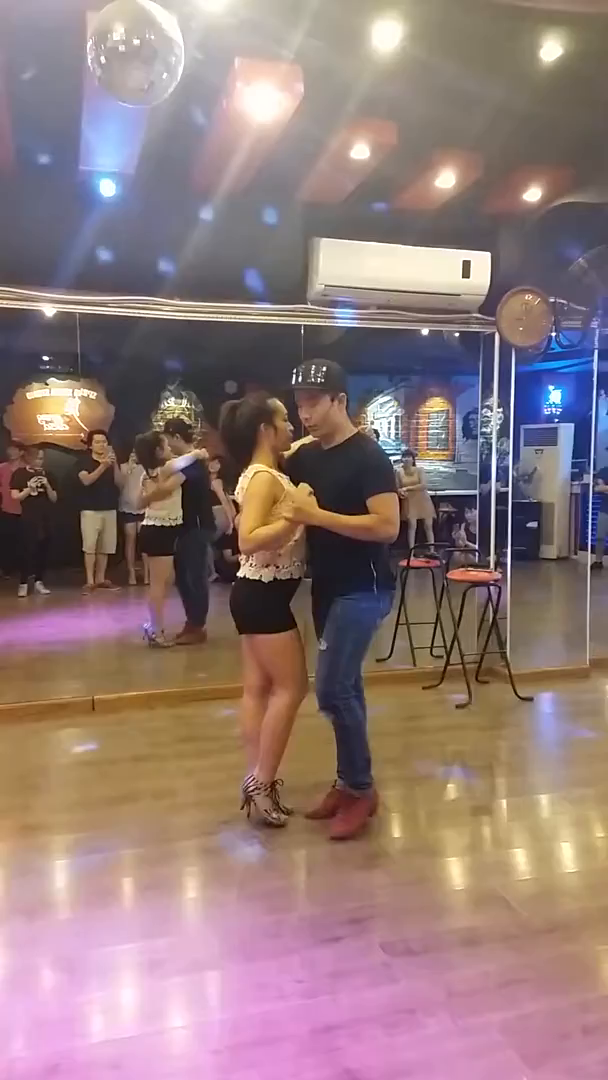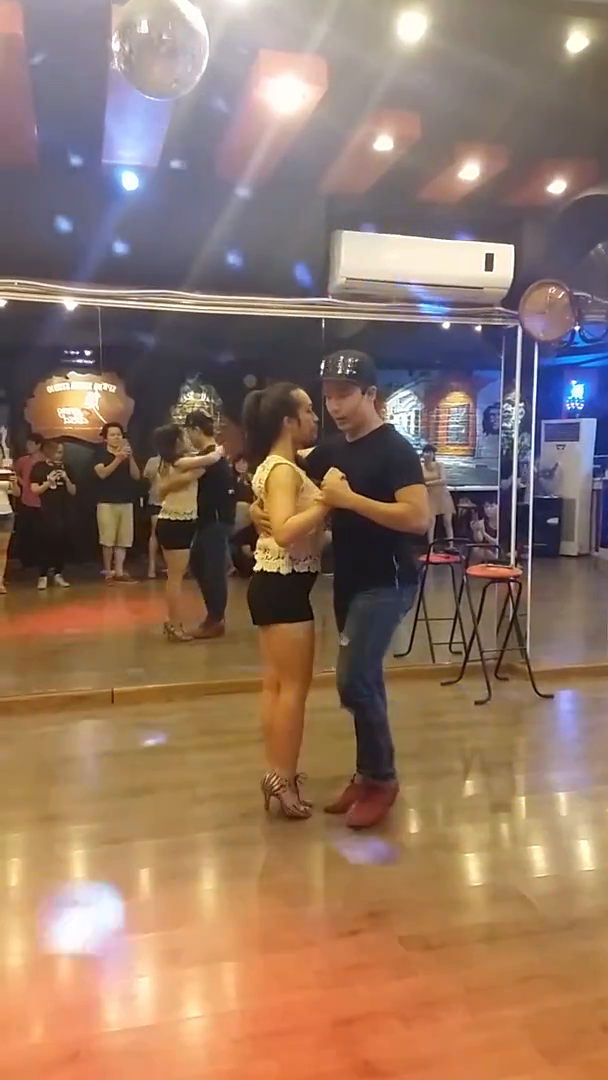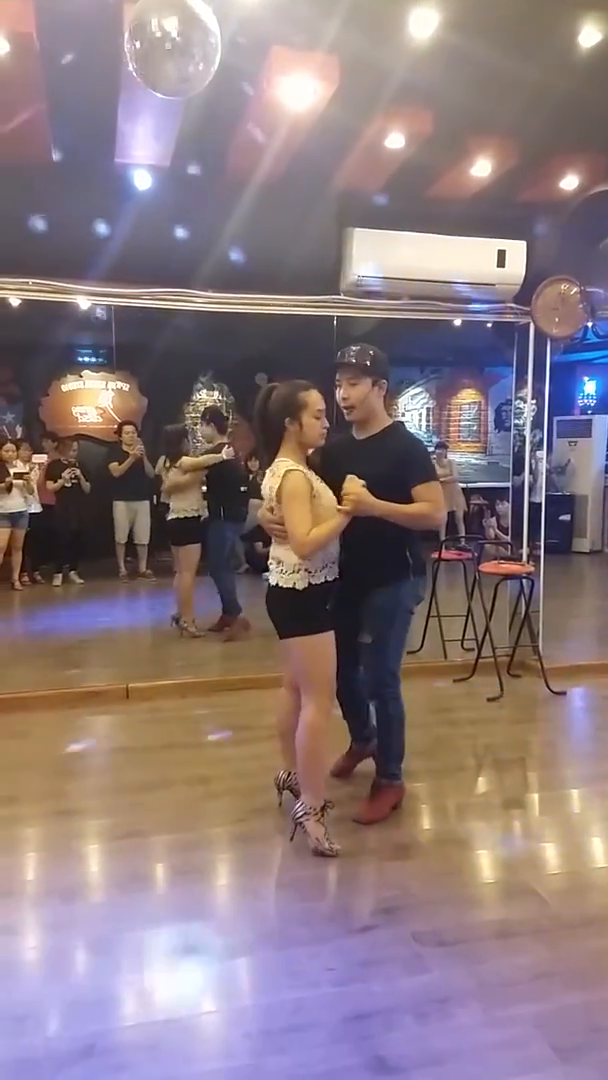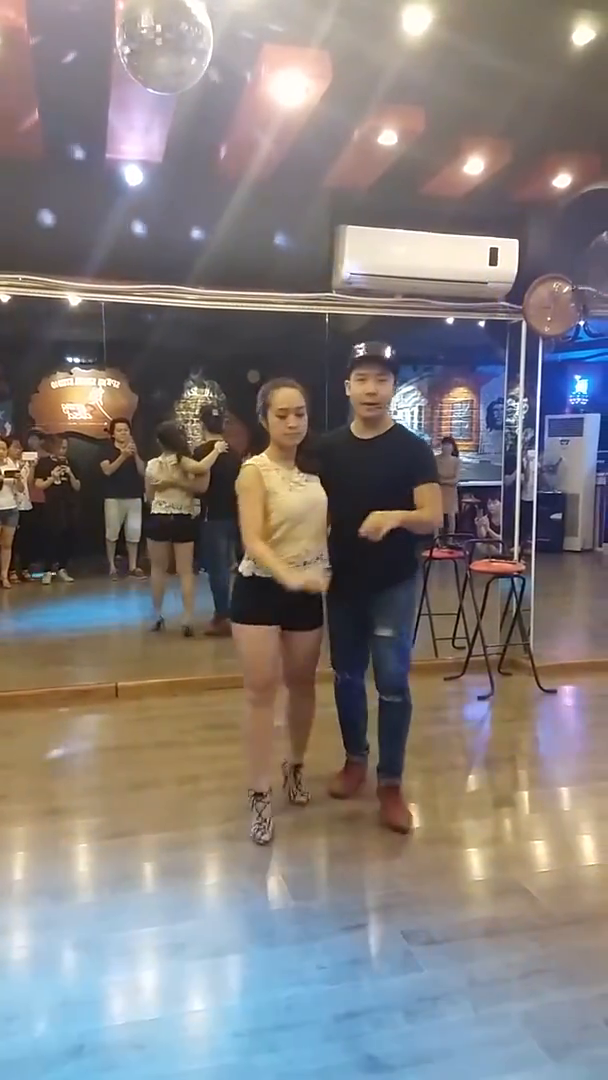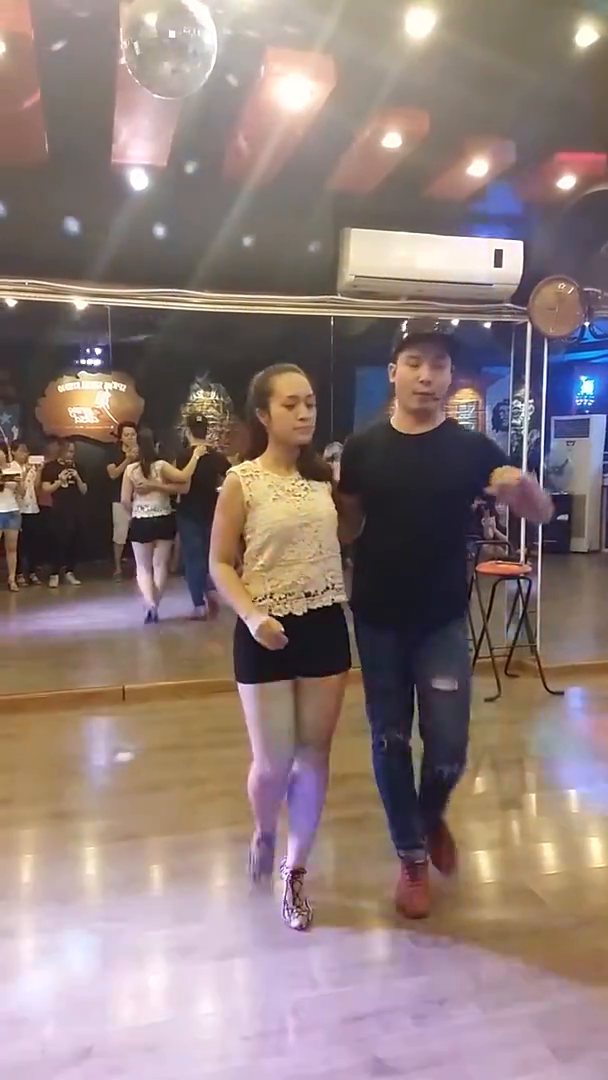
dt=1s
person 1, frame 1
left shoulder: (368, 458)
right shoulder: (304, 458)
left elbow: (387, 527)
left wrist: (318, 515)
left hip: (363, 589)
right hip: (326, 587)
left knee: (333, 688)
right knee: (341, 687)
left ankle: (362, 790)
right ankle: (347, 782)
person 1, frame 2
left shoulder: (395, 450)
right shoulder: (330, 450)
left elbow: (418, 518)
left wrist: (351, 499)
right wrist: (260, 508)
left hip: (385, 584)
right hip: (349, 580)
left knee: (355, 681)
right knee: (361, 681)
left ankle: (383, 781)
right ankle: (365, 776)
person 1, frame 3
left shoulder: (405, 447)
right shoulder: (336, 450)
left elbow: (434, 514)
left wrist: (374, 506)
right wrist: (270, 515)
left hip: (393, 581)
right hip: (349, 577)
left knee: (380, 679)
right knee: (341, 666)
left ankle: (390, 780)
right ankle: (363, 740)
person 1, frame 4
left shoulder: (411, 449)
right shoulder: (330, 448)
left elbow: (432, 517)
left wrist: (395, 518)
left hip: (394, 582)
right hip: (343, 580)
left knee: (392, 682)
right knee: (346, 675)
left ankle: (390, 783)
right ankle: (355, 758)
person 1, frame 5
left shoulder: (472, 448)
right shoulder: (362, 449)
left elbow: (539, 511)
left wrist: (523, 488)
left hip: (444, 619)
right hip: (378, 618)
left knee: (448, 745)
right knee: (390, 741)
left ankle: (432, 815)
right ankle: (410, 856)
person 2, frame 1
left shoulder: (265, 473)
right shoulder: (263, 478)
right elbow: (248, 541)
right wrist: (294, 519)
left hip: (255, 592)
right hip: (264, 594)
left knee: (258, 688)
right knee: (290, 687)
left ankle: (257, 780)
right ankle: (261, 781)
person 2, frame 2
left shoulder: (279, 466)
right shoulder: (282, 470)
right elbow: (284, 532)
right wrist: (326, 502)
left hip: (271, 582)
right hip: (283, 584)
left knee: (275, 683)
right knee: (295, 684)
left ankle: (275, 775)
right ankle: (283, 779)
person 2, frame 3
left shoulder: (285, 468)
right shoulder: (295, 476)
right elbow: (306, 545)
right wrist: (346, 513)
left hip: (288, 590)
right hip: (302, 594)
left knee: (296, 687)
right knee: (319, 699)
left ankle: (289, 772)
right ankle: (310, 808)
person 2, frame 4
left shoulder: (311, 470)
right shoulder: (254, 471)
right elbow: (254, 543)
right wrist: (291, 577)
left hip: (306, 592)
right hip: (259, 591)
left knee: (301, 684)
right knee: (261, 692)
left ankle: (295, 765)
right ankle: (259, 795)
person 2, frame 5
left shoulder: (324, 476)
right shoulder: (242, 481)
left elbow: (348, 535)
right elbow: (221, 563)
right wrist: (251, 616)
left hip: (325, 626)
right hip: (265, 631)
left knee: (314, 755)
right knee: (273, 759)
left ankle: (296, 870)
right ankle: (264, 832)
